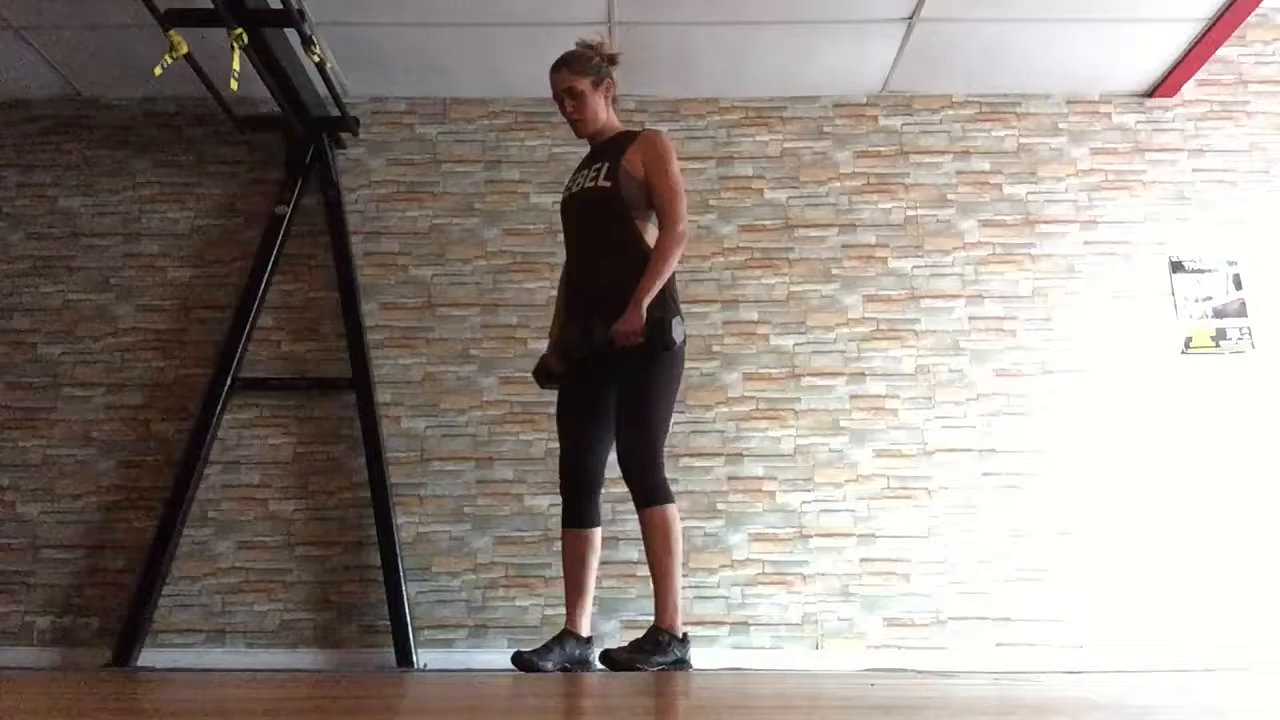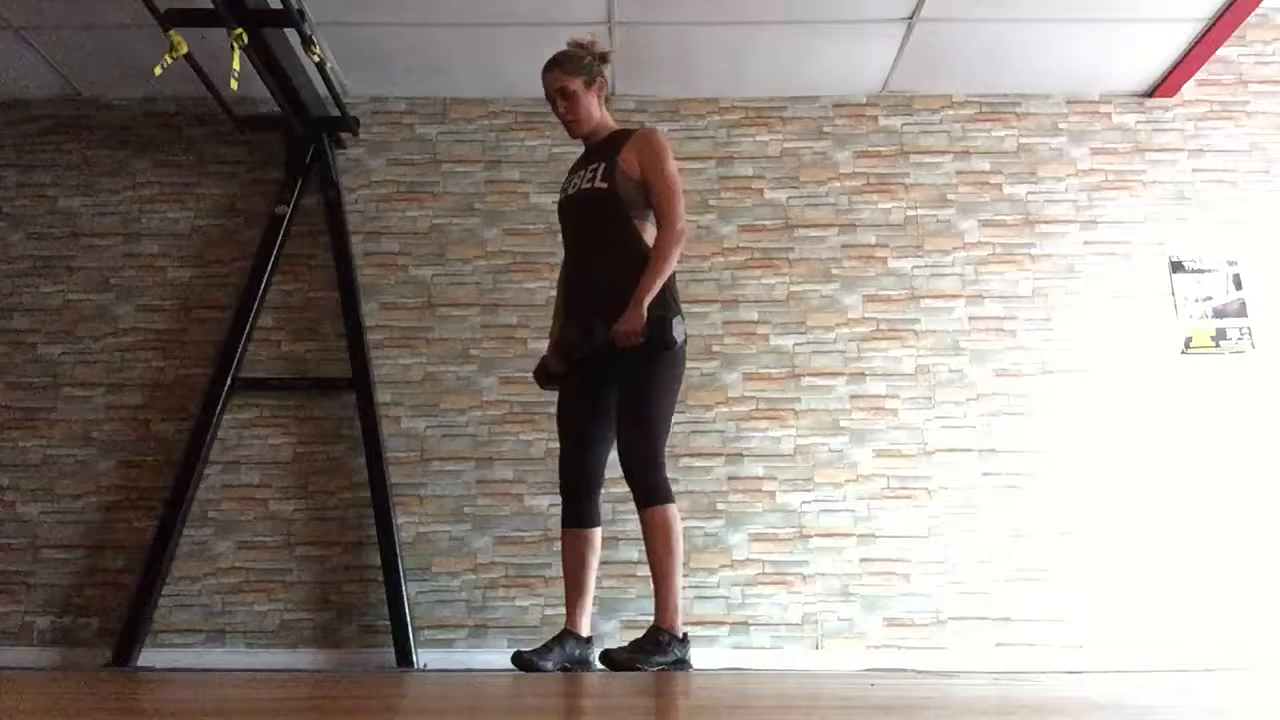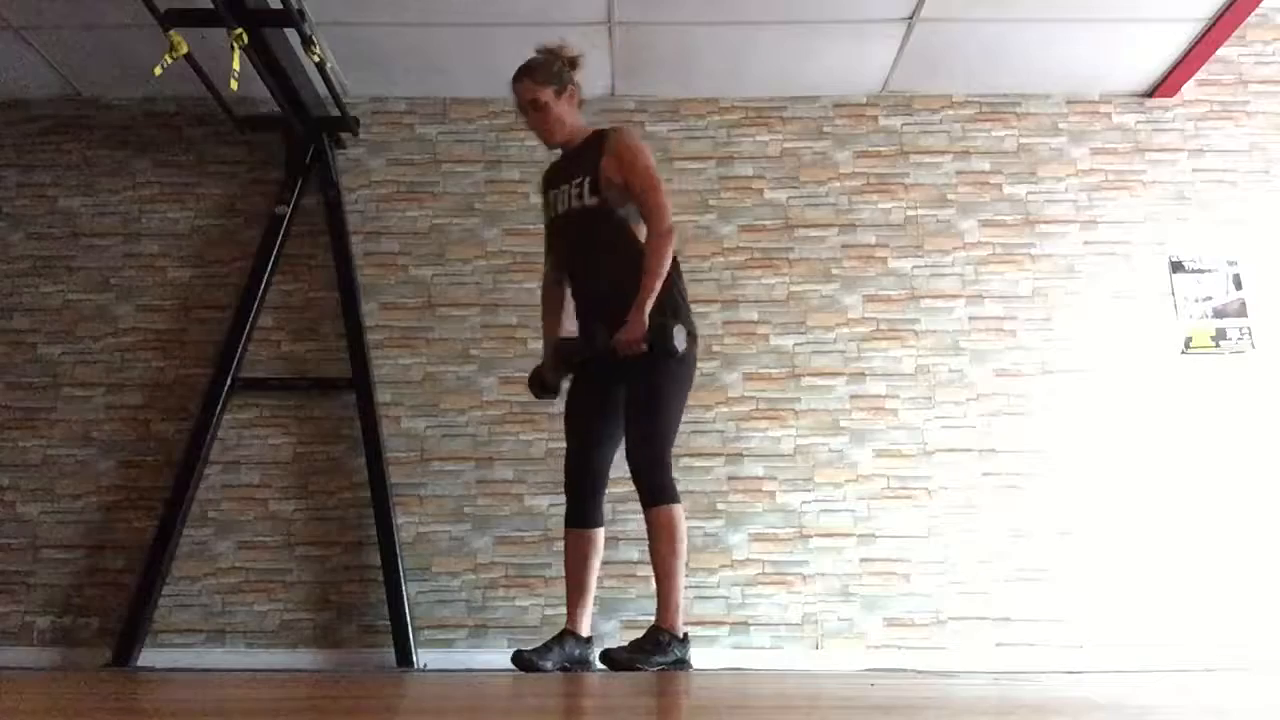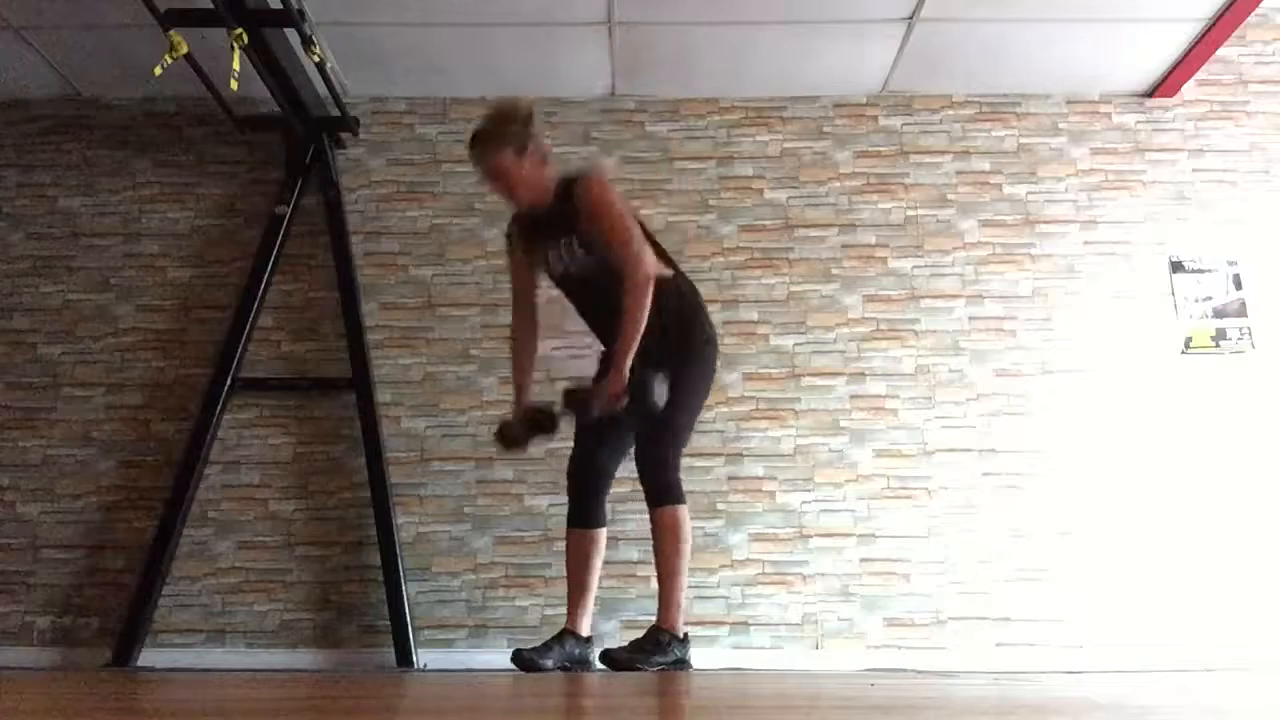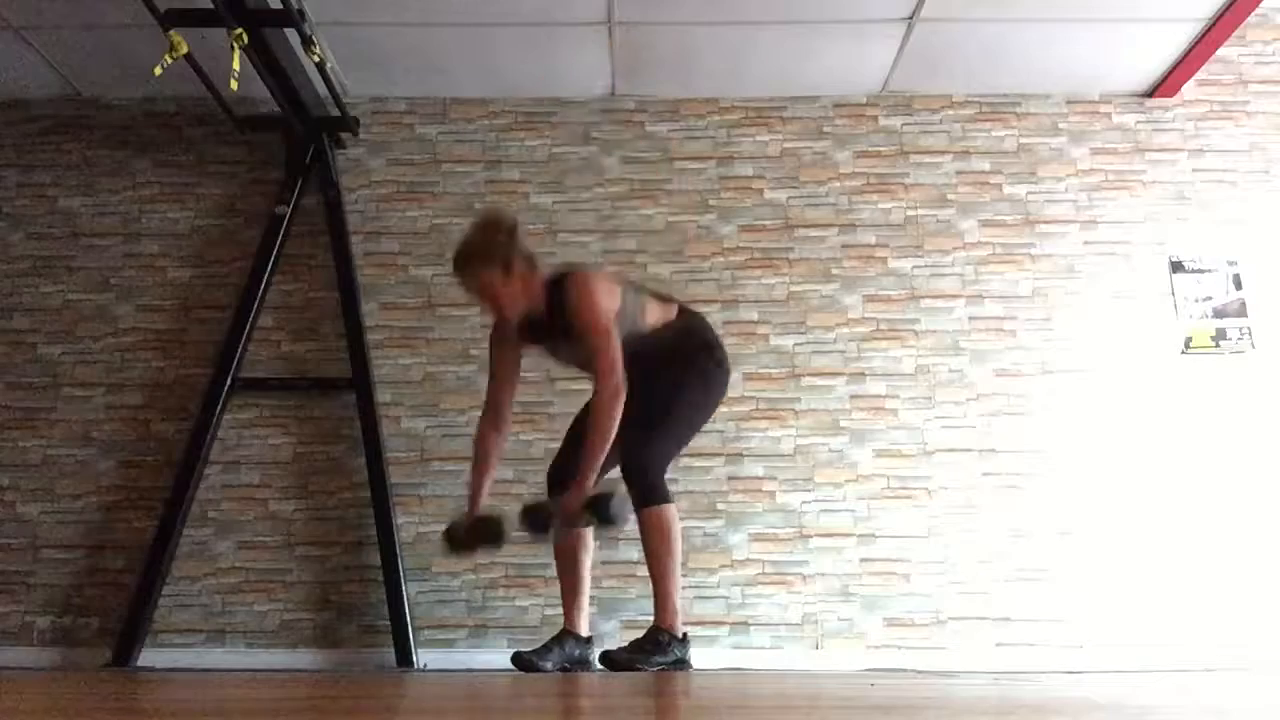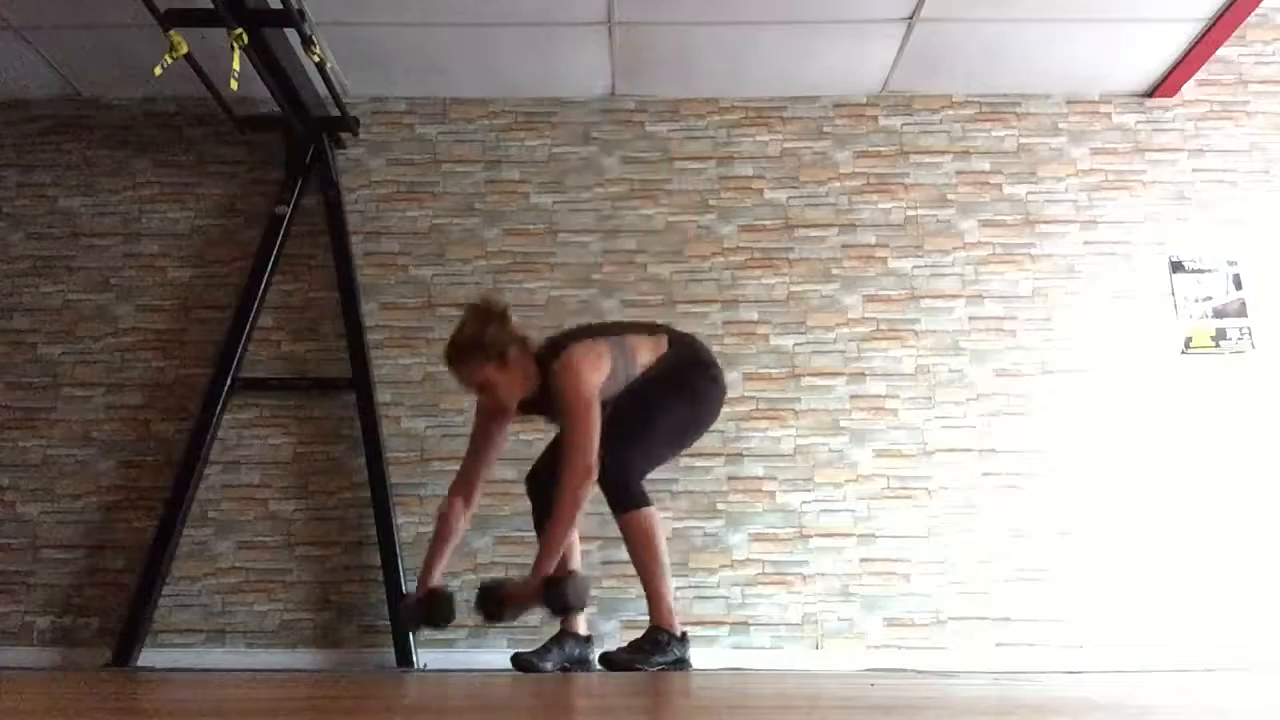
dt=0.1s
person 1, frame 1
left shoulder: (647, 146)
right shoulder: (584, 169)
left elbow: (676, 232)
left wrist: (638, 308)
right wrist: (557, 335)
left hip: (642, 329)
right hip: (590, 336)
left knee: (641, 467)
right knee: (578, 477)
left ankle: (670, 634)
right ankle: (576, 636)
person 1, frame 2
left shoulder: (642, 144)
right shoulder: (577, 169)
left elbow: (674, 229)
left wrist: (640, 306)
right wrist: (558, 335)
left hip: (644, 328)
right hip: (592, 335)
left knee: (642, 465)
right knee: (577, 476)
left ankle: (671, 634)
right ankle: (577, 636)
person 1, frame 3
left shoulder: (620, 147)
right shoulder: (553, 177)
left elbow: (665, 228)
right elbow: (556, 269)
left wrist: (640, 314)
right wrist: (550, 344)
left hip: (656, 325)
right hip: (608, 334)
left knee: (648, 466)
right knee: (582, 474)
left ankle: (672, 634)
right ankle: (576, 637)
person 1, frame 4
left shoulder: (591, 194)
right shoulder: (523, 228)
left elbow: (639, 272)
right elbow: (523, 319)
left wrist: (622, 368)
right wrist: (522, 400)
left hip: (678, 336)
right hip: (624, 355)
left knee: (656, 461)
right knee: (586, 474)
left ankle: (672, 637)
right ankle: (577, 636)
person 1, frame 5
left shoulder: (579, 293)
right shoulder: (511, 324)
left elbow: (613, 387)
right elbow: (493, 420)
left wrist: (586, 482)
right wrist: (474, 506)
left hip: (692, 362)
right hip: (643, 375)
left knee: (640, 456)
right knee: (565, 477)
left ankle: (670, 638)
right ankle: (575, 637)
person 1, frame 6
left shoulder: (572, 370)
right shoulder: (502, 392)
left elbow: (578, 478)
right elbow: (462, 494)
left wrist: (540, 575)
right wrist: (427, 583)
left hip: (691, 379)
right hip: (629, 403)
left knee: (614, 468)
right knee: (542, 482)
left ankle: (668, 637)
right ankle: (574, 637)
